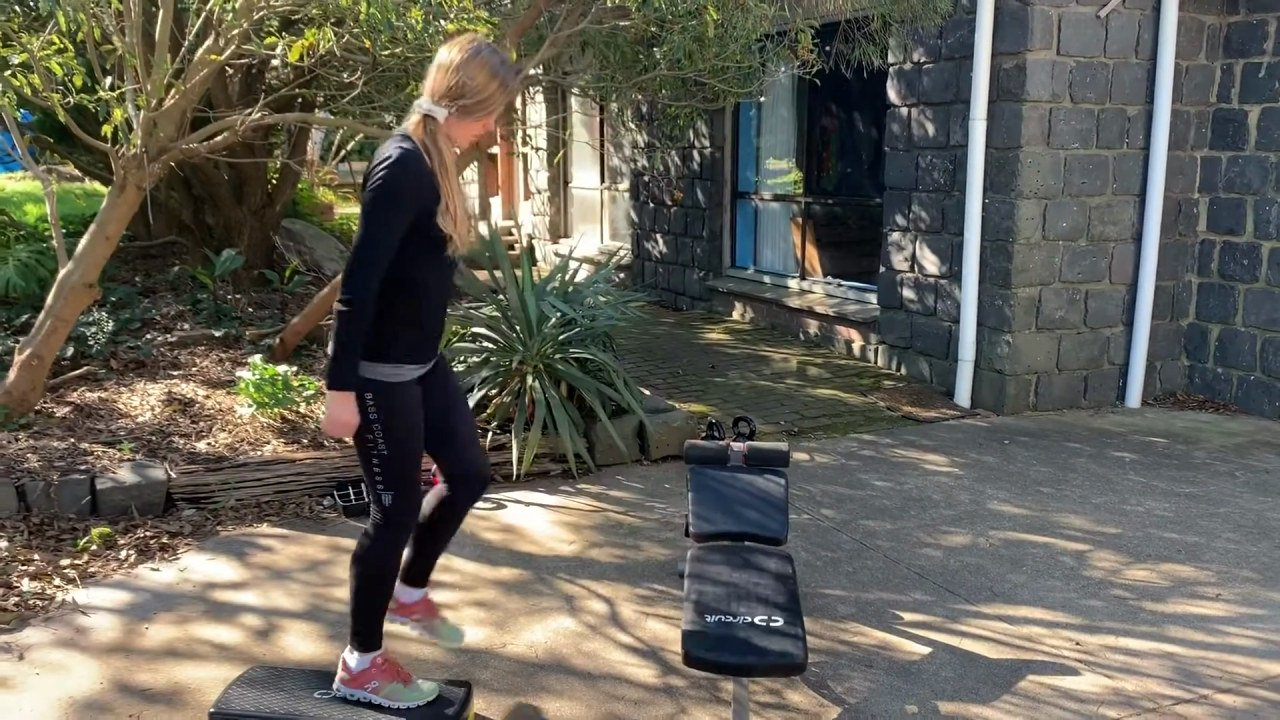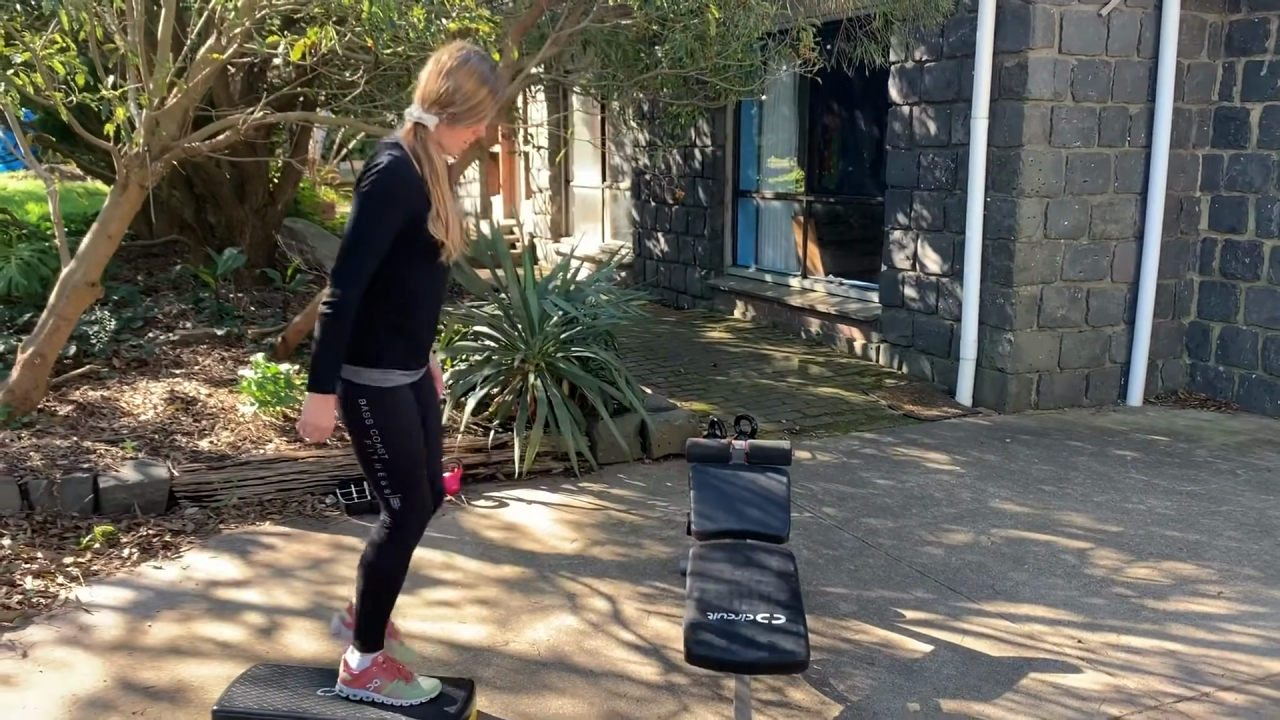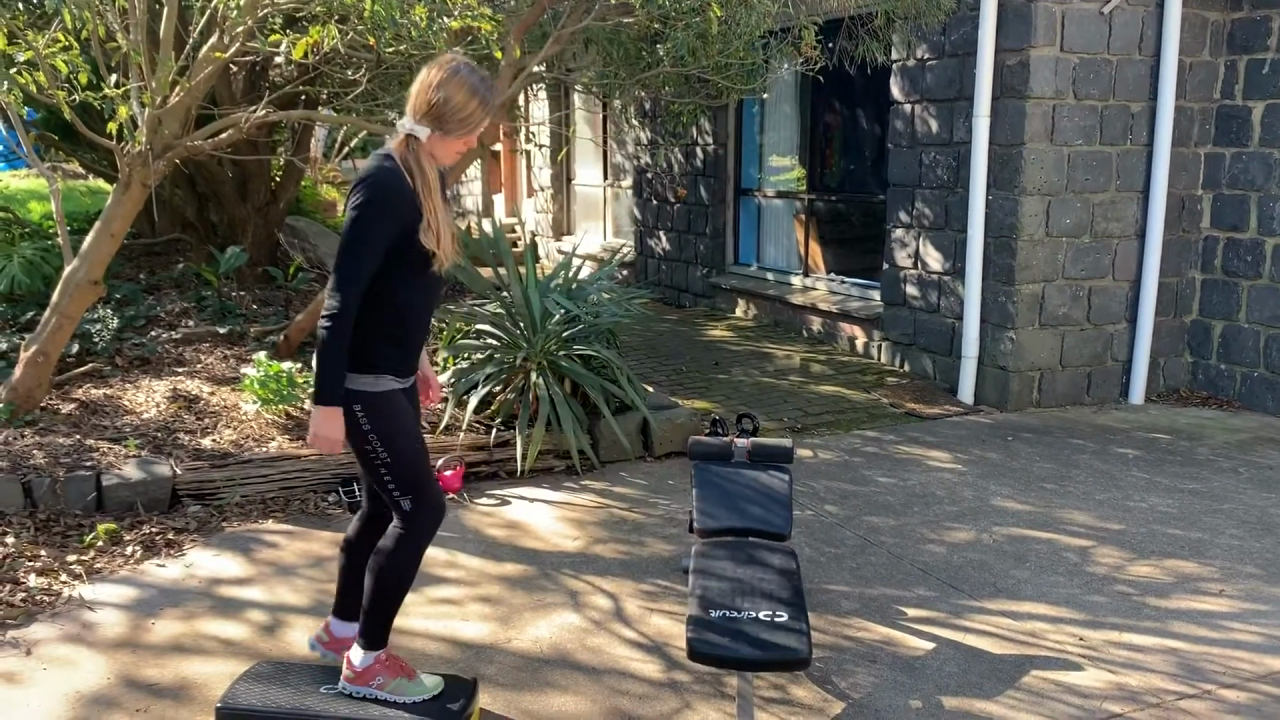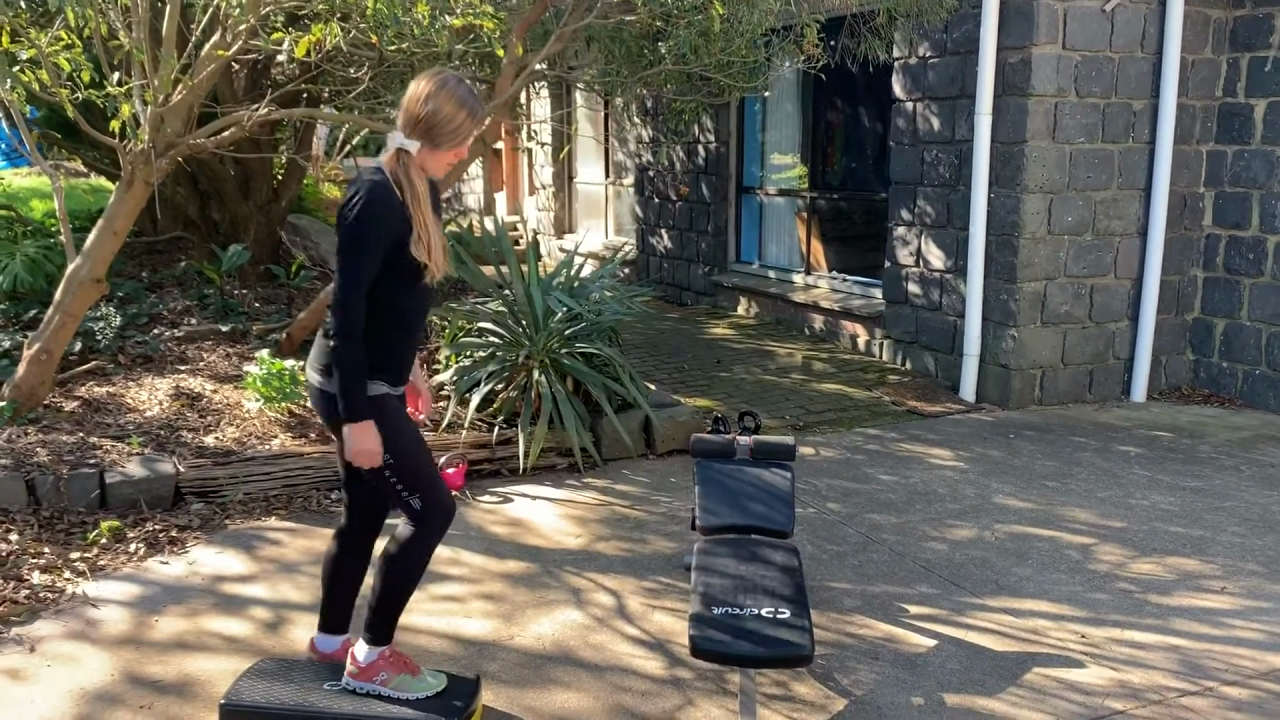
dt=0.1s
person 1, frame 1
left shoulder: (432, 159)
right shoulder: (403, 167)
right elbow: (358, 283)
right wrist: (342, 386)
left hip: (417, 359)
right hip: (380, 369)
left knee: (471, 475)
right knee: (396, 507)
left ankle: (407, 595)
right ankle: (362, 665)
person 1, frame 2
left shoulder: (425, 165)
right shoulder: (394, 173)
right elbow: (345, 287)
left wrist: (425, 354)
right wrist: (321, 389)
left hip: (407, 366)
right hip: (369, 375)
left knee: (424, 496)
right knee: (405, 511)
left ankle: (361, 616)
right ankle: (365, 663)
person 1, frame 3
left shoulder: (422, 177)
right shoulder: (386, 184)
right elbow: (343, 296)
left wrist: (420, 359)
right wrist: (329, 400)
left hip: (389, 375)
right hip: (362, 382)
left knee: (388, 505)
right knee: (419, 513)
left ankle: (341, 627)
right ankle: (367, 659)
person 1, frame 4
left shoulder: (416, 189)
right shoulder: (377, 196)
right elbow: (347, 308)
left wrist: (410, 368)
right wrist: (354, 415)
left hip: (380, 382)
right hip: (354, 389)
left knee: (367, 510)
right knee: (433, 509)
left ankle: (331, 638)
right ankle: (372, 655)
